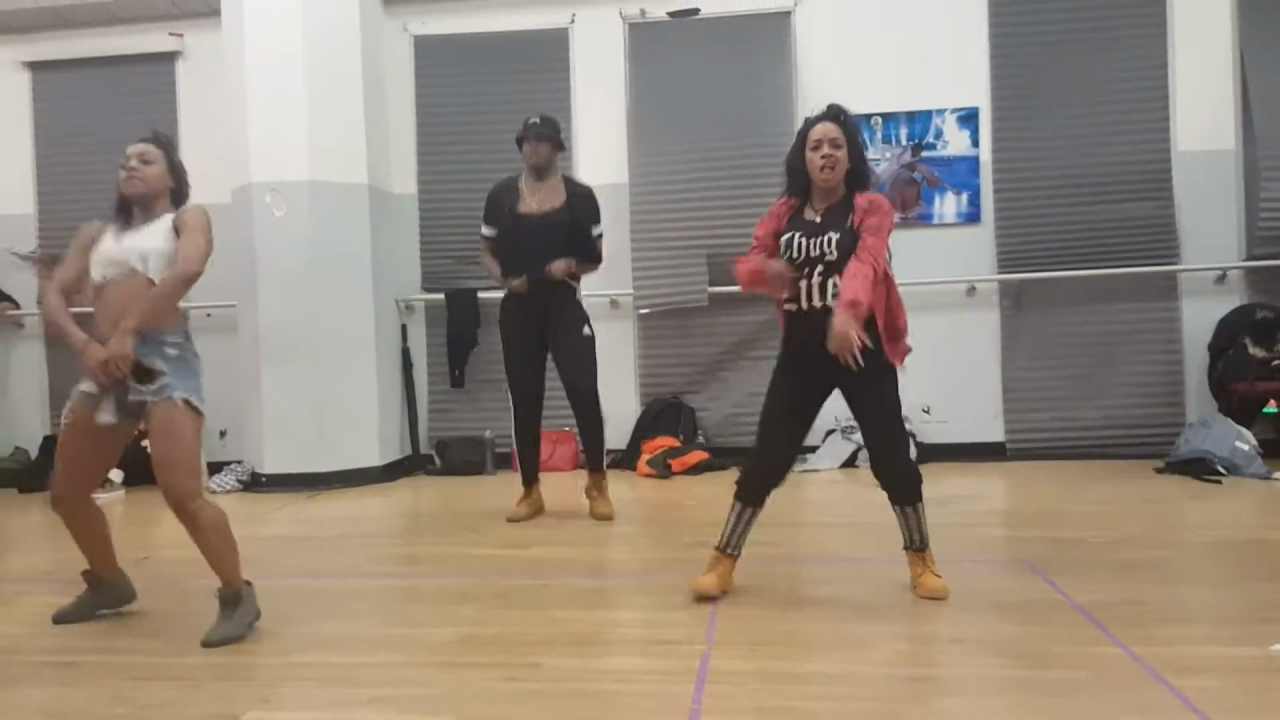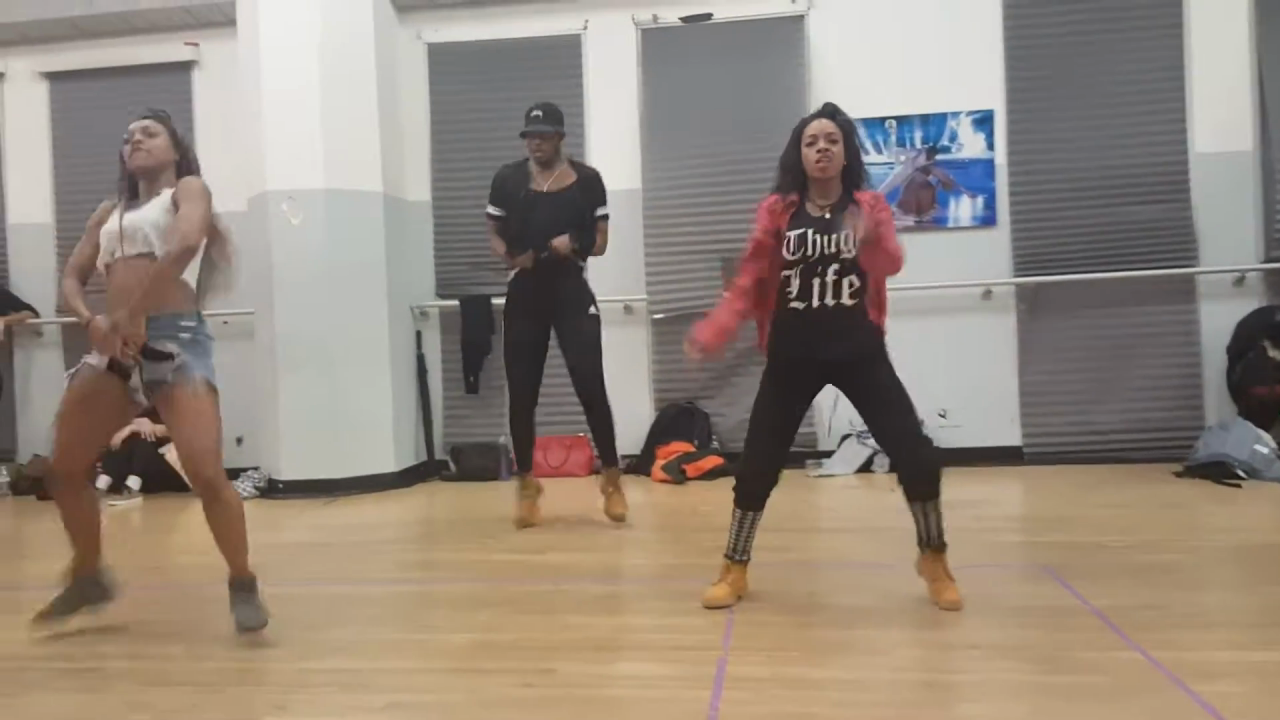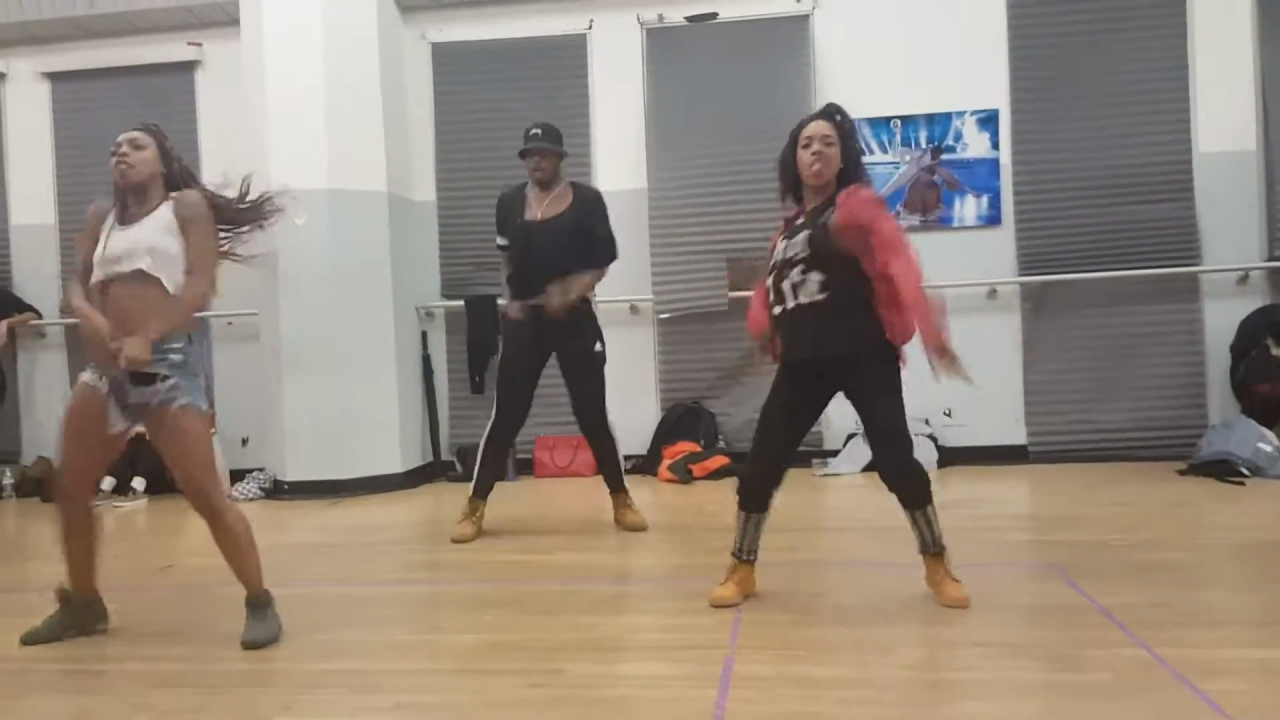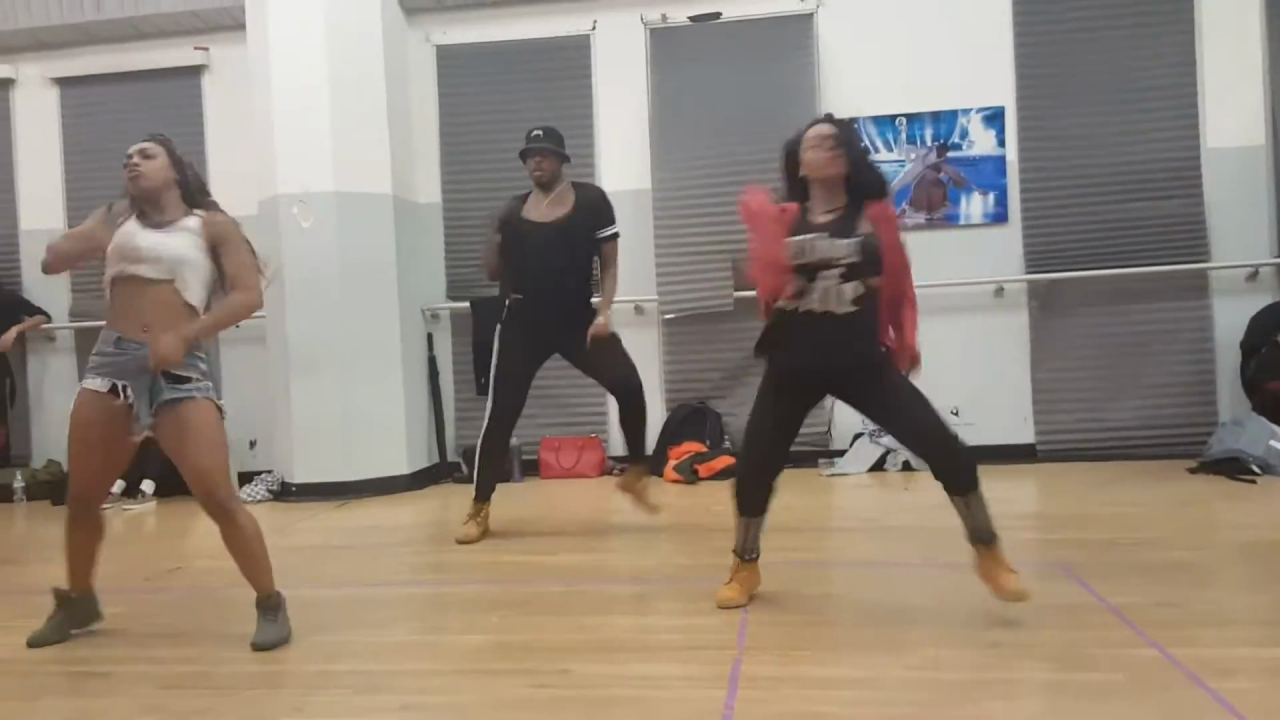
dt=0.2s
person 1, frame 1
left shoulder: (190, 217)
right shoulder: (96, 235)
left elbow: (187, 272)
right elbow: (54, 299)
left wrist: (128, 333)
right wrist: (86, 345)
left hip: (166, 357)
right hip: (108, 367)
left knee: (181, 493)
right knee: (66, 492)
left ankle: (237, 597)
right ankle: (107, 580)
person 1, frame 2
left shoulder: (188, 190)
right shoulder: (109, 208)
left elbow: (186, 240)
right elbow: (71, 279)
left wrist: (138, 312)
right wrist: (92, 319)
left hip: (174, 339)
right hip: (111, 344)
left knee: (205, 471)
right knee: (65, 471)
left ankle: (244, 588)
right ankle: (88, 577)
person 1, frame 3
left shoulder: (187, 206)
right shoulder: (100, 218)
left elbow: (200, 285)
right elbow: (78, 287)
left wrist: (149, 338)
right wrist: (90, 322)
left hip: (168, 363)
right hip: (103, 363)
left knee: (205, 495)
right knee: (73, 491)
left ankle: (259, 603)
right ankle: (82, 604)
person 1, frame 4
left shoulder: (212, 224)
right shoulder: (110, 219)
left elbow: (250, 296)
right elbow: (53, 260)
left wrist: (187, 335)
right wrist: (86, 237)
left hip: (182, 369)
right hip: (112, 363)
left knee: (218, 497)
right knee: (82, 496)
left ankle: (271, 605)
right ankle: (77, 602)
person 2, frame 1
left shoulder: (871, 209)
right shoulder: (783, 212)
left elbow: (867, 266)
right elbow: (751, 264)
left wrist: (848, 310)
right wrist: (765, 270)
left hip: (862, 350)
right hip: (800, 354)
left knee: (892, 462)
right knee: (768, 460)
left ankle: (919, 558)
right ankle: (723, 562)
person 2, frame 2
left shoulder: (867, 205)
right shoulder: (777, 211)
left elbow: (889, 262)
right elbow: (750, 281)
left wrist: (874, 236)
right wrist: (712, 332)
left hip: (859, 352)
right hip: (791, 355)
left knee: (917, 456)
right knee: (757, 463)
left ankle: (935, 562)
right ankle: (734, 570)
person 2, frame 3
left shoulder: (856, 205)
right shoulder: (789, 216)
left elbow: (899, 263)
right elbow: (773, 281)
left wrist: (930, 328)
right wrist: (762, 313)
left hip: (864, 355)
right hip: (803, 364)
left knee: (897, 465)
right knee: (760, 466)
left ankle: (937, 564)
right ankle: (742, 569)
person 2, frame 4
left shoulder: (874, 217)
right shoulder: (783, 221)
left elbow: (897, 291)
right elbow: (771, 286)
left wrist: (905, 347)
right wrist: (761, 225)
left hip: (864, 358)
right hip: (792, 364)
left knee: (945, 451)
right knee: (754, 470)
left ankle: (988, 554)
right ankle: (743, 570)
person 3, frame 1
left shoulder: (579, 196)
right shoulder: (501, 195)
left elbow: (596, 258)
right elbow: (488, 253)
left wrist: (571, 267)
right wrist: (504, 279)
left hip: (565, 305)
right hip: (519, 308)
left knee: (584, 393)
right knee: (525, 402)
left ankle: (596, 484)
right ankle: (531, 491)
person 3, frame 2
left shoulder: (586, 180)
right shoulder: (507, 178)
left elbow: (598, 243)
right elbow: (494, 235)
left wrist: (572, 245)
right wrist: (510, 256)
left hip: (570, 288)
right hip: (524, 289)
left knee: (590, 383)
right knee: (522, 390)
left ankle: (613, 482)
right ankle: (527, 485)
person 3, frame 3
left shoulder: (587, 200)
right shoulder: (510, 201)
left elbow: (603, 261)
left wrist: (572, 290)
right wrist: (510, 300)
left hip: (575, 319)
right hip: (526, 321)
left knee: (592, 416)
right knee: (507, 415)
left ankle: (621, 500)
right ankle: (474, 509)
person 3, frame 4
left shoulder: (591, 199)
right shoulder: (514, 207)
left elbow: (608, 261)
right elbow: (495, 271)
left wrist: (605, 311)
right wrist: (491, 255)
left hip: (575, 320)
right hip: (522, 320)
left knee: (628, 385)
right knee: (501, 416)
left ankle: (635, 472)
right ankle: (479, 511)
